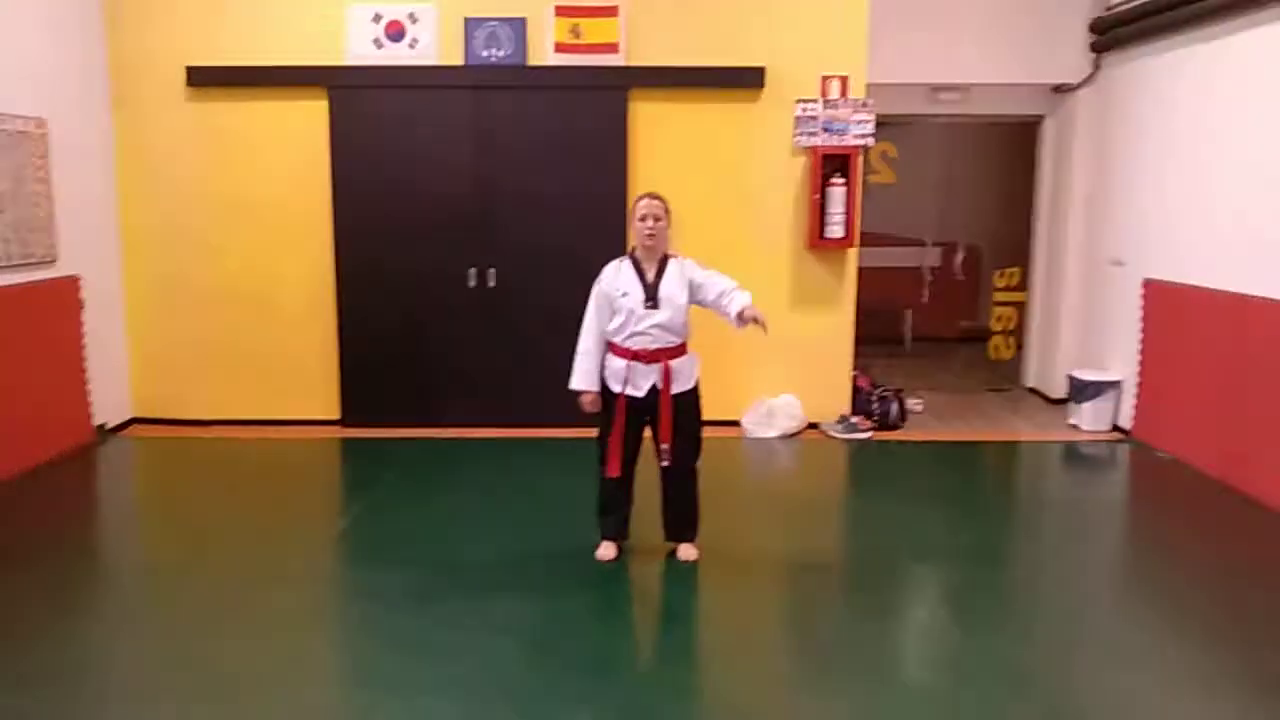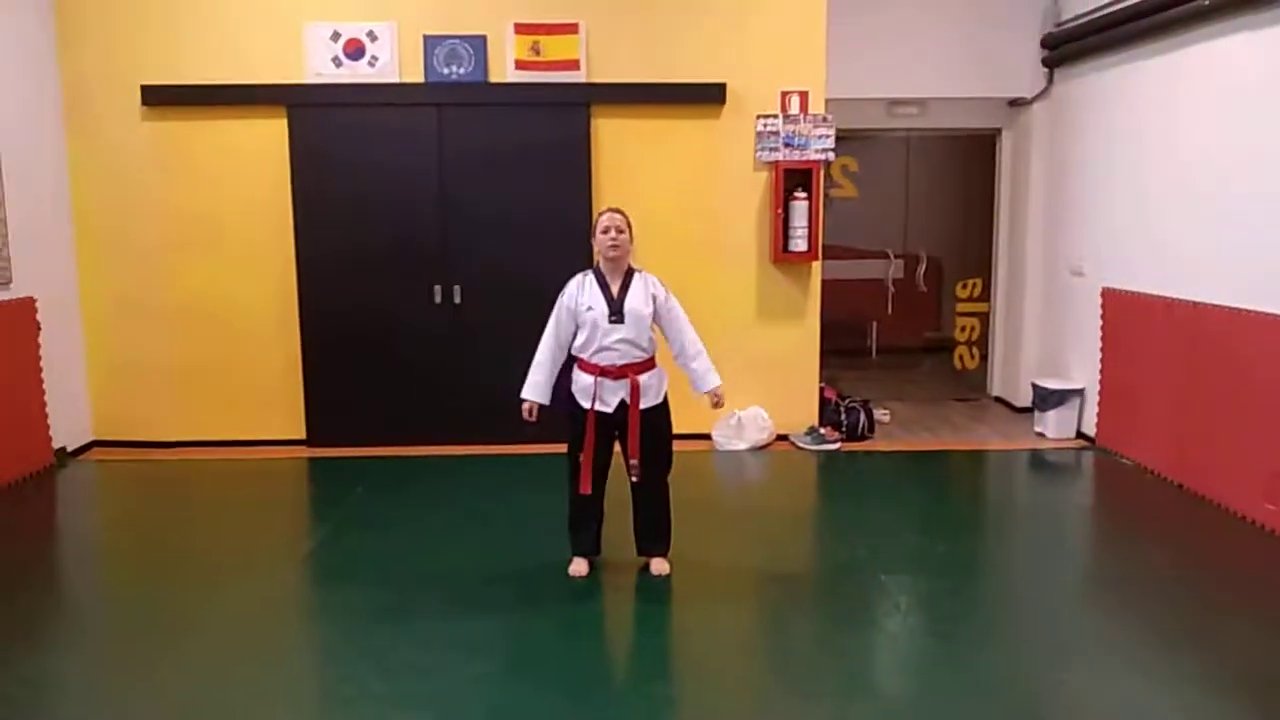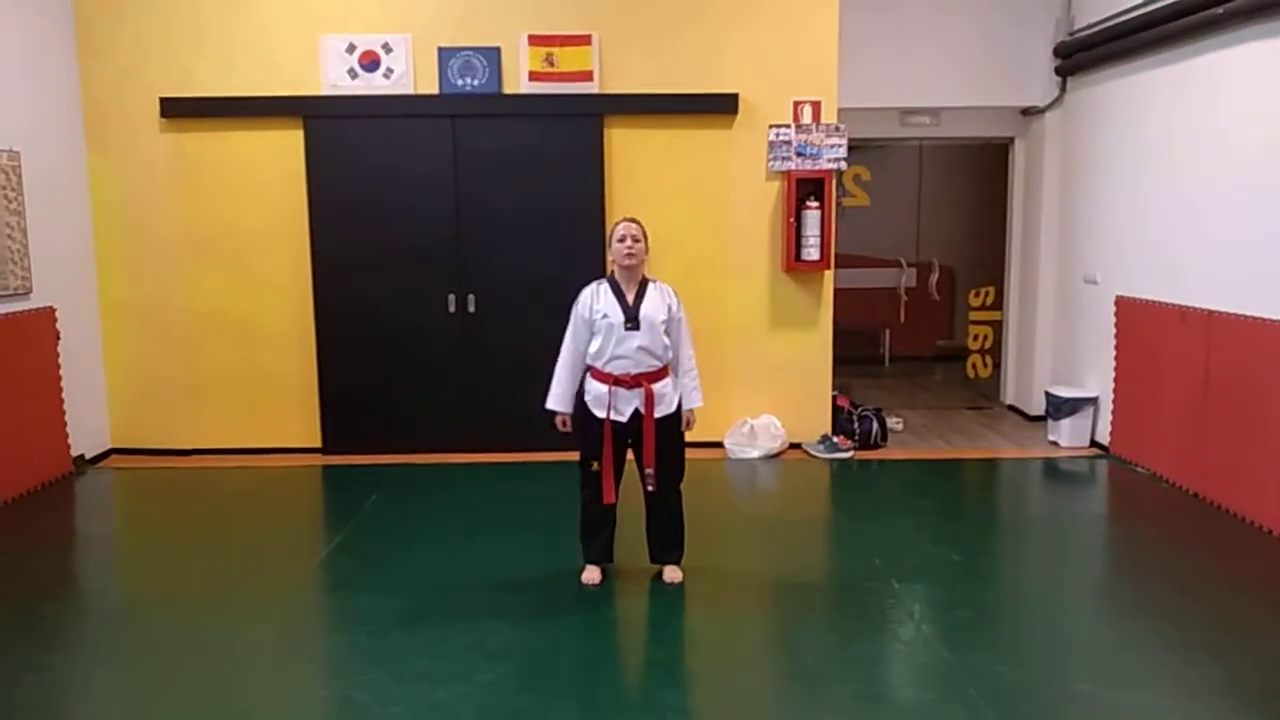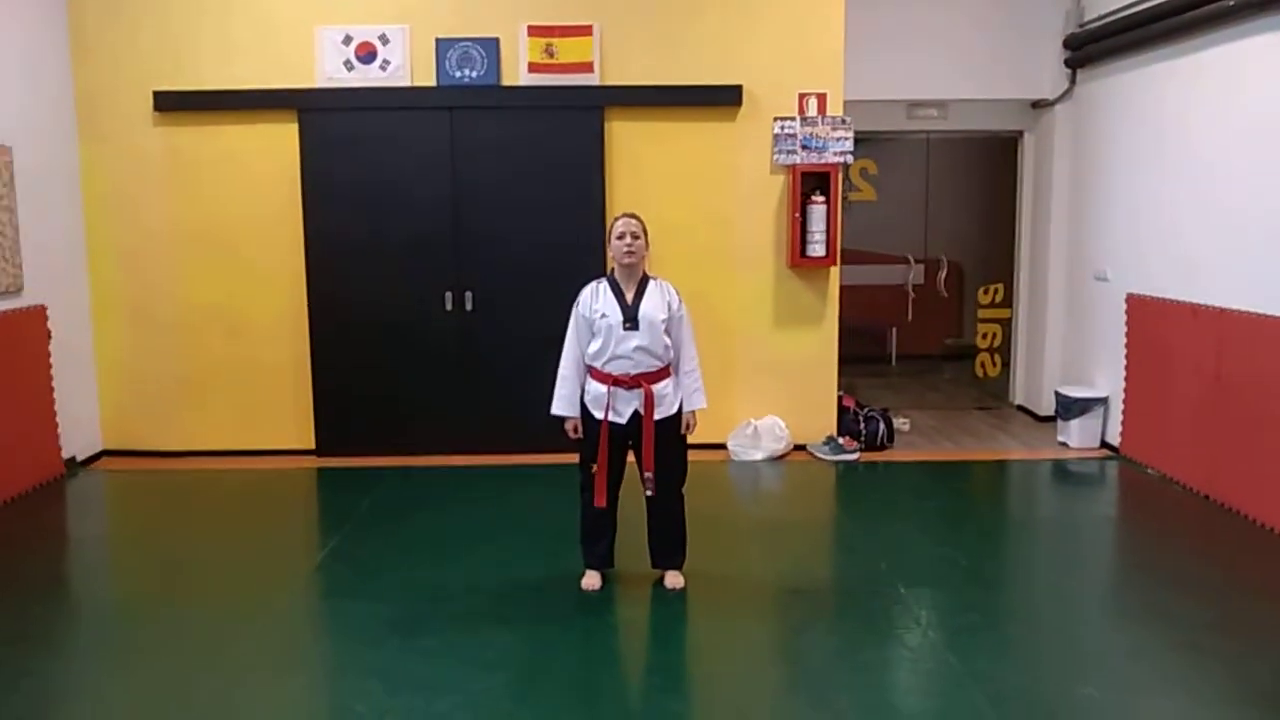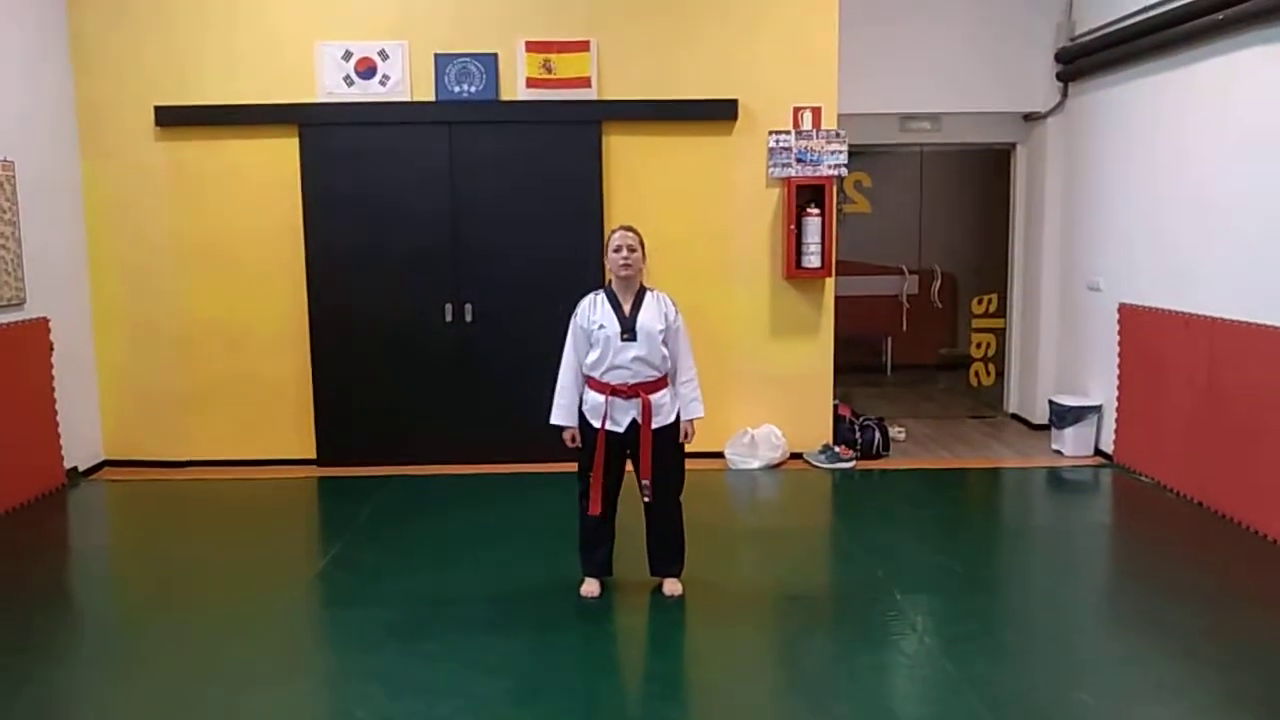
dt=0.3s
person 1, frame 1
left shoulder: (686, 271)
right shoulder: (612, 274)
left elbow: (724, 294)
right elbow: (593, 330)
left wrist: (746, 309)
right wrist: (586, 383)
left hip: (675, 377)
right hip: (624, 377)
left knee: (679, 461)
right knee: (617, 460)
left ankle: (683, 536)
right ankle: (611, 535)
person 1, frame 2
left shoulder: (651, 286)
right shoulder: (578, 288)
left elbow: (681, 334)
right elbow: (553, 342)
left wrist: (708, 381)
right wrist: (535, 392)
left hip: (643, 392)
right hip: (593, 392)
left knee: (650, 476)
right knee: (586, 475)
left ankle: (655, 550)
right ankle: (582, 551)
person 1, frame 3
left shoulder: (665, 296)
right shoulder: (591, 296)
left elbow: (683, 353)
right elbow: (572, 353)
left wrist: (690, 402)
right wrist: (562, 403)
left hip: (657, 401)
right hip: (605, 400)
left knee: (663, 483)
right knee: (599, 484)
left ankle: (669, 558)
right ankle: (595, 559)
person 1, frame 4
left shoulder: (666, 294)
right shoulder: (591, 295)
left elbow: (685, 353)
right elbow: (574, 355)
left wrist: (691, 404)
right wrist: (569, 409)
left hip: (657, 401)
right hip: (604, 402)
left knee: (665, 487)
right knee: (598, 486)
left ankle: (670, 564)
right ankle: (595, 564)
person 1, frame 5
left shoulder: (663, 306)
right shoulder: (589, 307)
left elbow: (682, 363)
right elbow: (572, 366)
left wrist: (688, 412)
right wrist: (567, 419)
left hip: (655, 411)
right hip: (602, 412)
left knee: (662, 495)
right knee: (596, 495)
left ankle: (668, 570)
right ankle: (594, 571)
